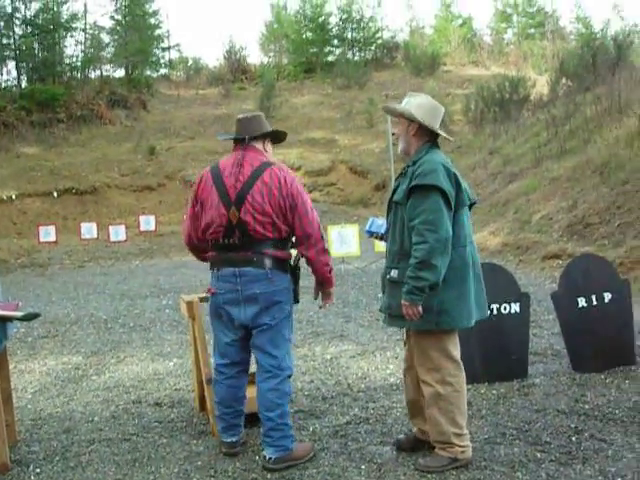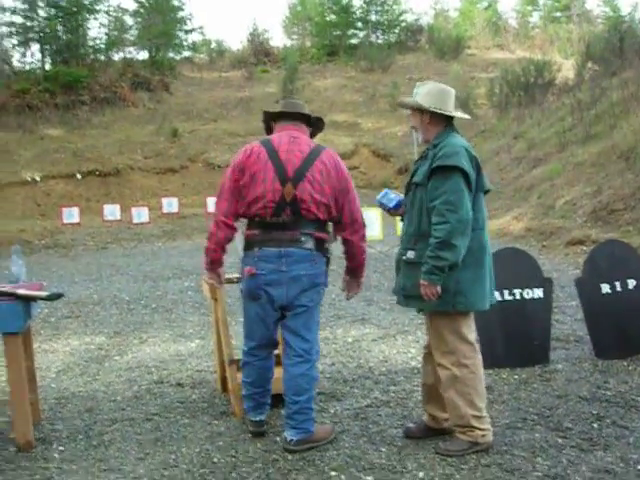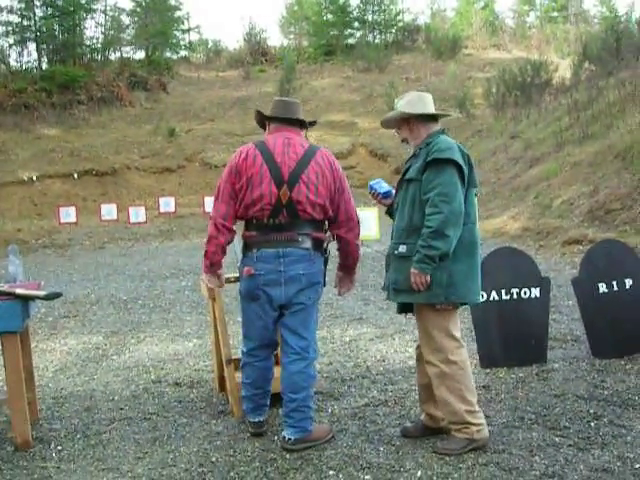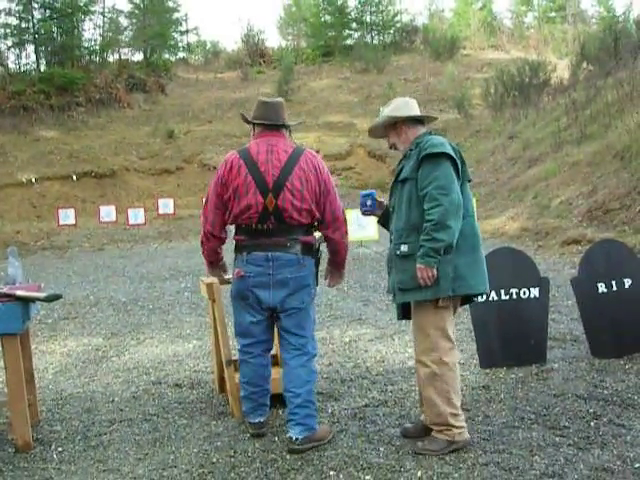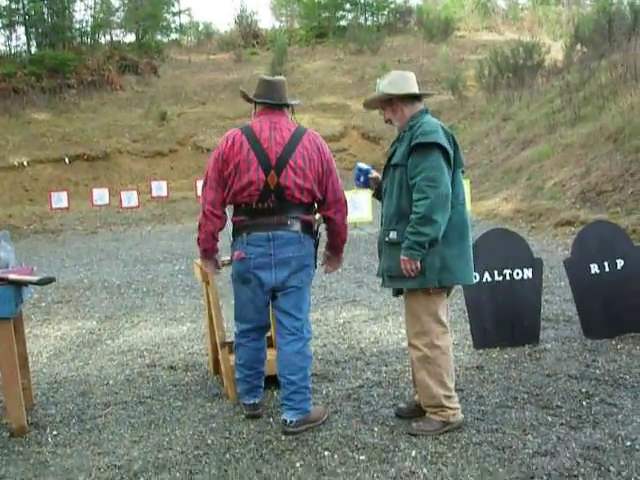
dt=0.4s
person 1, frame 1
left shoulder: (429, 171)
right shoulder: (426, 167)
left elbow: (433, 240)
left wrist: (414, 292)
right wrist: (390, 234)
left hip: (433, 293)
right hip: (427, 291)
left knee: (439, 371)
right knee: (417, 365)
left ankle: (453, 446)
right ankle: (425, 430)
person 1, frame 2
left shoulder: (450, 155)
right shoulder: (443, 152)
left elbow: (453, 222)
left wrist: (433, 272)
right wrist: (406, 211)
left hip: (448, 278)
right hip: (441, 276)
left knee: (456, 354)
right knee: (436, 351)
left ankle: (474, 430)
right ankle: (439, 418)
person 1, frame 3
left shoulder: (442, 153)
right shoulder: (429, 155)
left elbow: (446, 215)
left wrist: (423, 261)
right wrist: (393, 205)
left hip: (436, 274)
right hip: (427, 272)
left knee: (444, 350)
right knee: (429, 349)
left ankle: (469, 426)
right ankle: (437, 417)
person 1, frame 4
left shoulder: (434, 151)
right shoulder: (418, 157)
left elbow: (445, 208)
left wrist: (428, 257)
right wrist: (386, 213)
left hip: (436, 272)
right hip: (422, 271)
left knee: (435, 351)
right knee: (427, 349)
left ankle: (450, 429)
right ankle: (434, 418)
person 1, frame 5
left shoulder: (427, 134)
right shoulder: (415, 134)
left elbow: (433, 197)
left wrist: (413, 248)
right wrist: (382, 187)
left hip: (427, 256)
right hip: (419, 254)
left knee: (428, 334)
right knee: (419, 331)
left ankle: (444, 410)
right ankle: (427, 398)
person 2, frame 1
left shoulder: (207, 178)
right shoulder: (280, 176)
left elbow: (192, 238)
right elbow: (310, 236)
right wrist: (324, 280)
left hip: (224, 282)
right hip: (268, 282)
left knee: (228, 363)
right knee: (273, 367)
left ankle: (230, 437)
right ankle: (277, 448)
person 2, frame 2
left shoulder: (249, 155)
right shoulder: (329, 160)
left elbow: (223, 216)
right elbow: (352, 223)
left wrist: (213, 262)
right wrist: (355, 270)
left hip: (260, 260)
right hip: (307, 262)
left knee: (257, 345)
right knee: (301, 350)
left ankle: (256, 415)
right ankle: (299, 430)
person 2, frame 3
left shoulder: (245, 156)
right shoulder: (324, 159)
left elbow: (221, 217)
right elbow: (347, 221)
left wrist: (212, 264)
right wrist: (348, 267)
left hip: (259, 261)
right hip: (304, 262)
left knee: (257, 347)
right knee: (299, 350)
left ankle: (255, 417)
right ankle: (297, 429)
person 2, frame 4
left shoulder: (232, 163)
right shoulder: (311, 162)
left elbow: (212, 223)
right elbow: (334, 221)
left wrist: (213, 261)
right wrist: (337, 264)
left hip: (249, 265)
right hip: (296, 265)
left knee: (252, 346)
right knee: (299, 349)
left ankle: (256, 417)
right ankle: (302, 429)
person 2, frame 5
left shoulder: (232, 142)
right shoulder: (312, 142)
left elbow: (211, 204)
right elbow: (335, 203)
left wrist: (207, 250)
right wrist: (335, 248)
left hip: (249, 245)
right hip: (296, 245)
left knee: (249, 329)
right knee: (294, 331)
left ankle: (250, 399)
right ankle: (296, 412)
